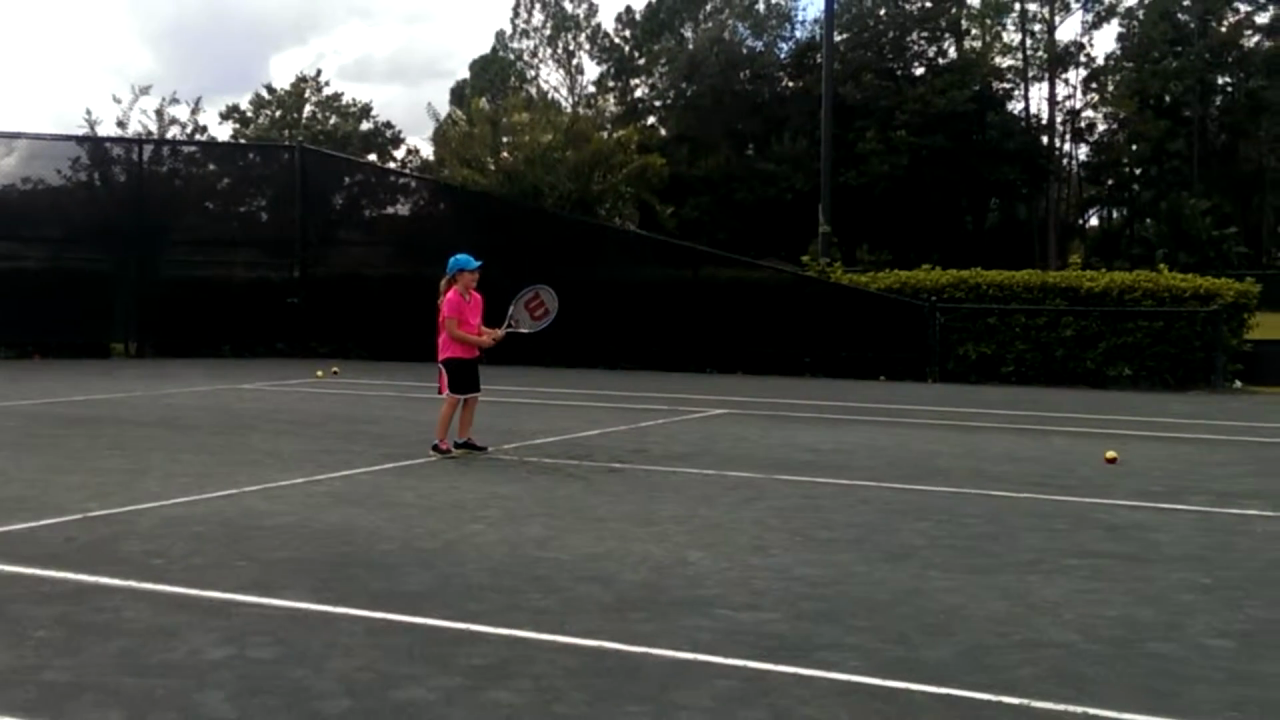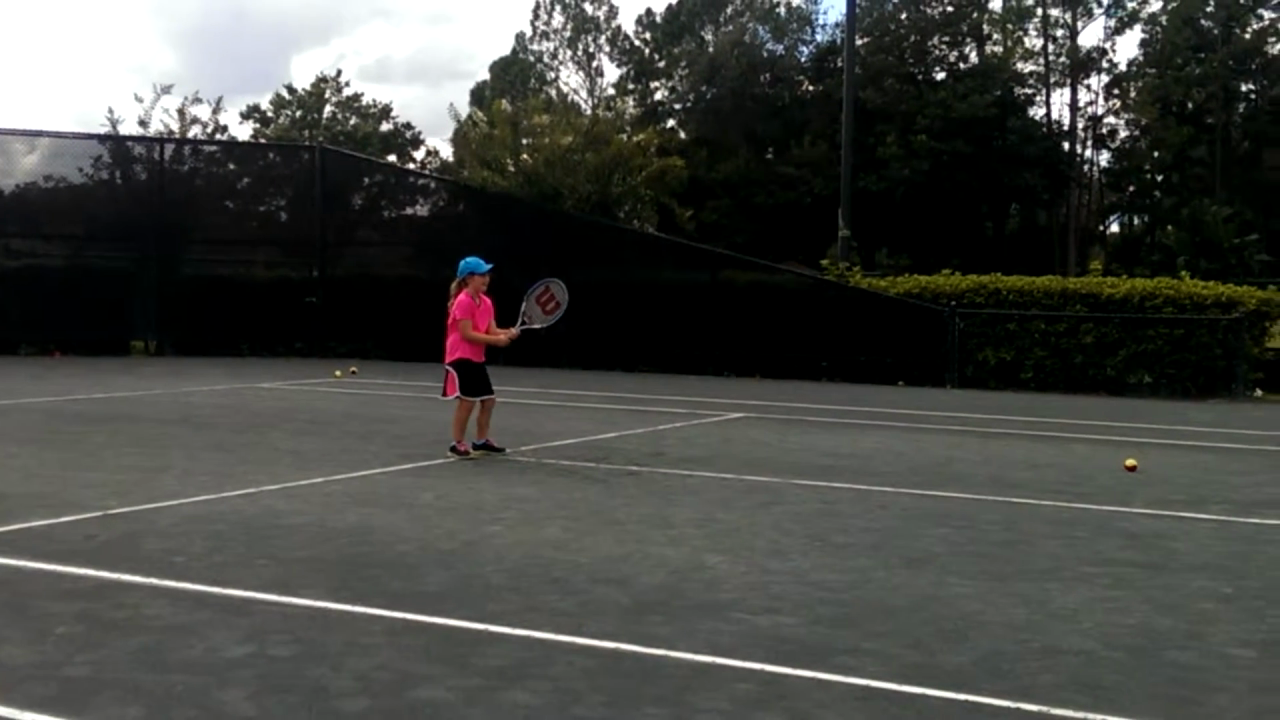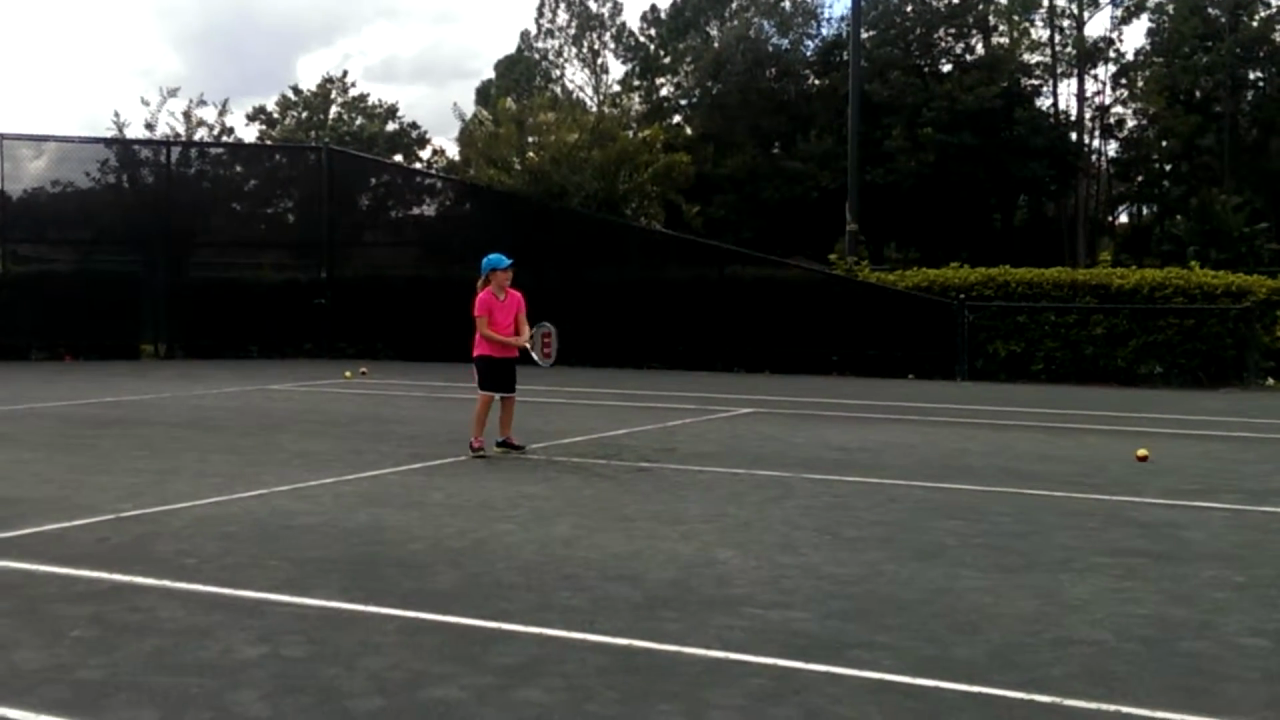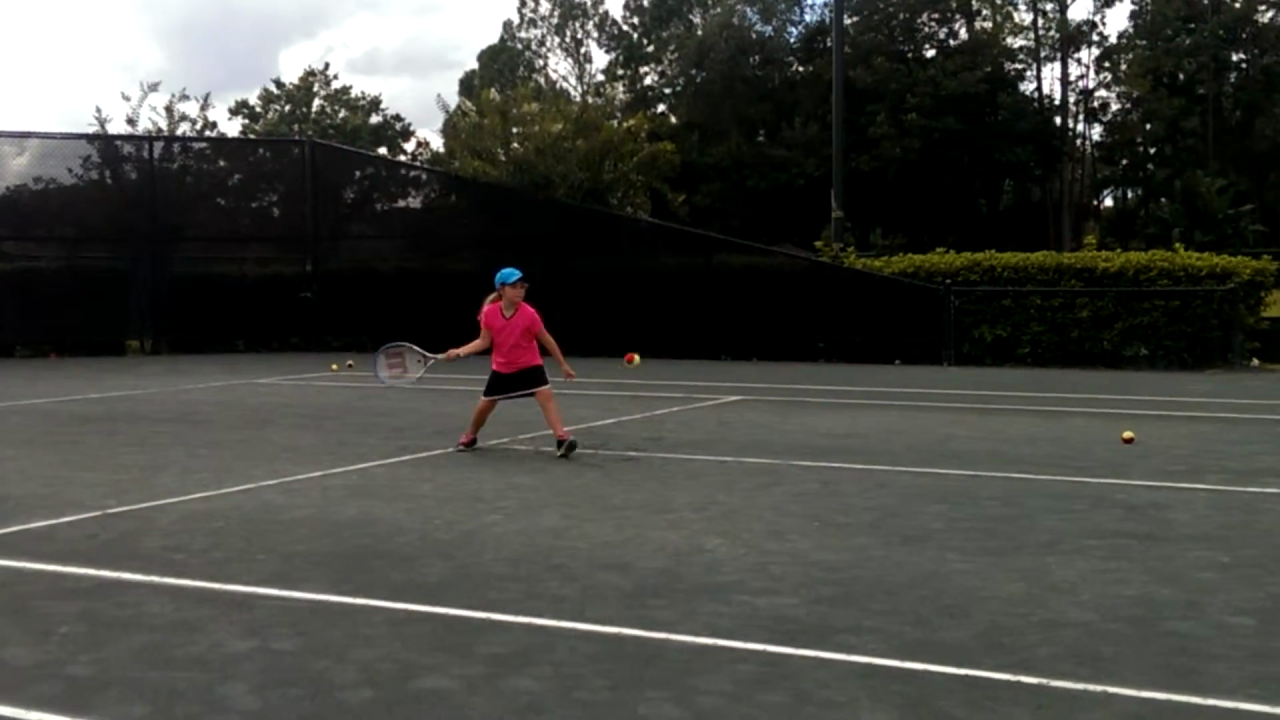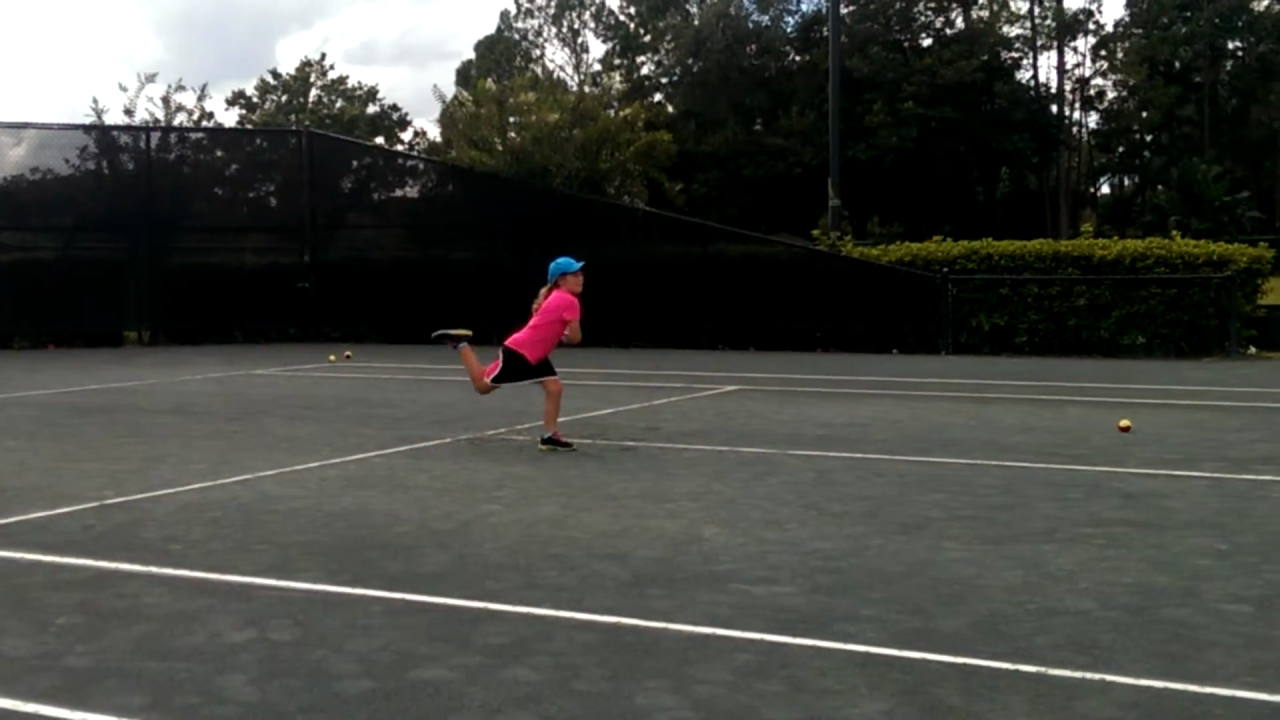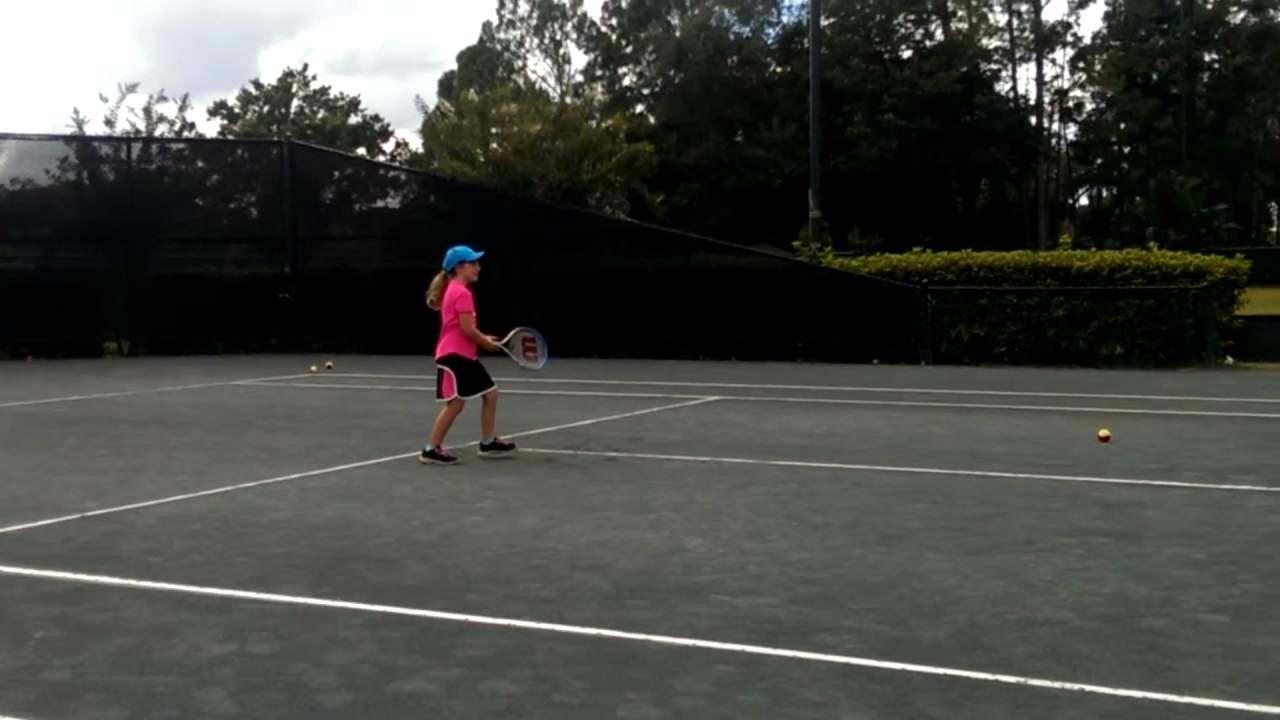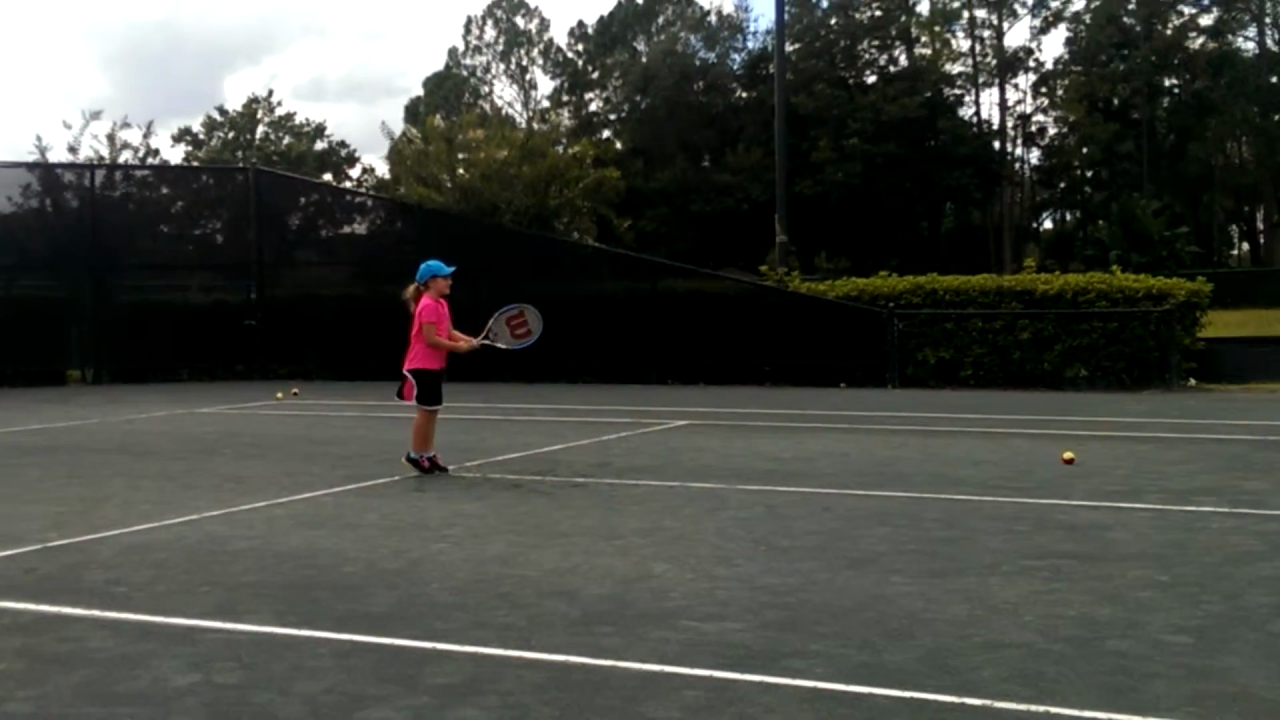
dt=0.7s
person 1, frame 1
left shoulder: (476, 298)
right shoulder: (452, 299)
right elbow: (452, 331)
left wrist: (491, 333)
right wrist: (479, 341)
left hip: (470, 356)
right hip: (453, 356)
left knee: (471, 398)
right knee: (453, 398)
left ankle: (463, 440)
right ankle: (439, 442)
person 1, frame 2
left shoulder: (486, 302)
right shoulder: (463, 302)
left elbow: (491, 331)
right elbow: (467, 334)
left wrist: (507, 333)
right wrist: (495, 340)
left hip: (477, 359)
right hip: (461, 358)
left knee: (488, 399)
right knee: (467, 401)
left ankle: (481, 441)
right ankle: (457, 443)
person 1, frame 3
left shoulder: (516, 297)
right shoulder: (484, 297)
left elbow: (523, 324)
right elbow: (482, 330)
left wrist: (525, 339)
right wrist: (508, 340)
left hip: (509, 356)
right hip: (487, 355)
left knee: (509, 397)
right knee: (486, 397)
left ankle: (504, 438)
right ankle: (476, 440)
person 1, frame 4
left shoulder: (528, 313)
right shoulder: (489, 312)
left elbow: (546, 340)
right elbow: (484, 341)
left wrist: (563, 364)
right wrist: (461, 351)
left hip: (529, 365)
right hip: (502, 368)
left knee: (546, 395)
right knee: (485, 405)
left ankle: (563, 439)
right ankle: (470, 436)
person 1, frame 5
left shoulder: (555, 298)
right shoulder: (570, 301)
right elbow: (575, 337)
right wrist: (567, 336)
left hip: (533, 354)
right hip: (519, 351)
left knee: (555, 387)
right knee: (483, 385)
left ankle: (550, 436)
right ankle: (461, 342)
person 1, frame 6
left shoulder: (452, 291)
right shoulder: (462, 293)
right elbow: (467, 328)
left wrist: (483, 340)
right wrist: (487, 343)
left hip: (465, 356)
right hip: (454, 356)
left knee: (491, 394)
right knee: (455, 403)
left ankle: (489, 442)
right ankle: (431, 450)
person 1, frame 7
left shoulder: (441, 303)
right shoulder: (428, 306)
left elbow: (448, 331)
right elbow: (430, 338)
left wrist: (467, 340)
right wrist: (459, 347)
left hip: (433, 367)
right hip: (421, 366)
left knee: (431, 410)
right knee: (426, 409)
left ankle: (428, 455)
right ankle: (414, 455)
